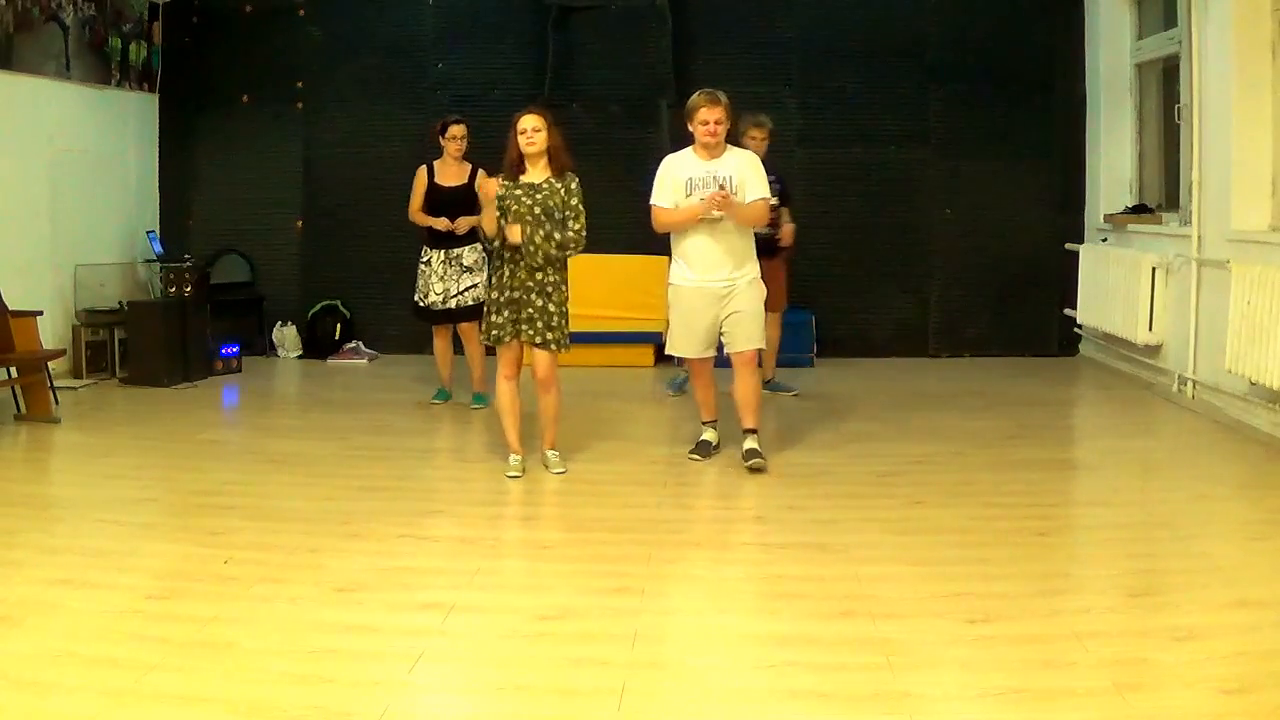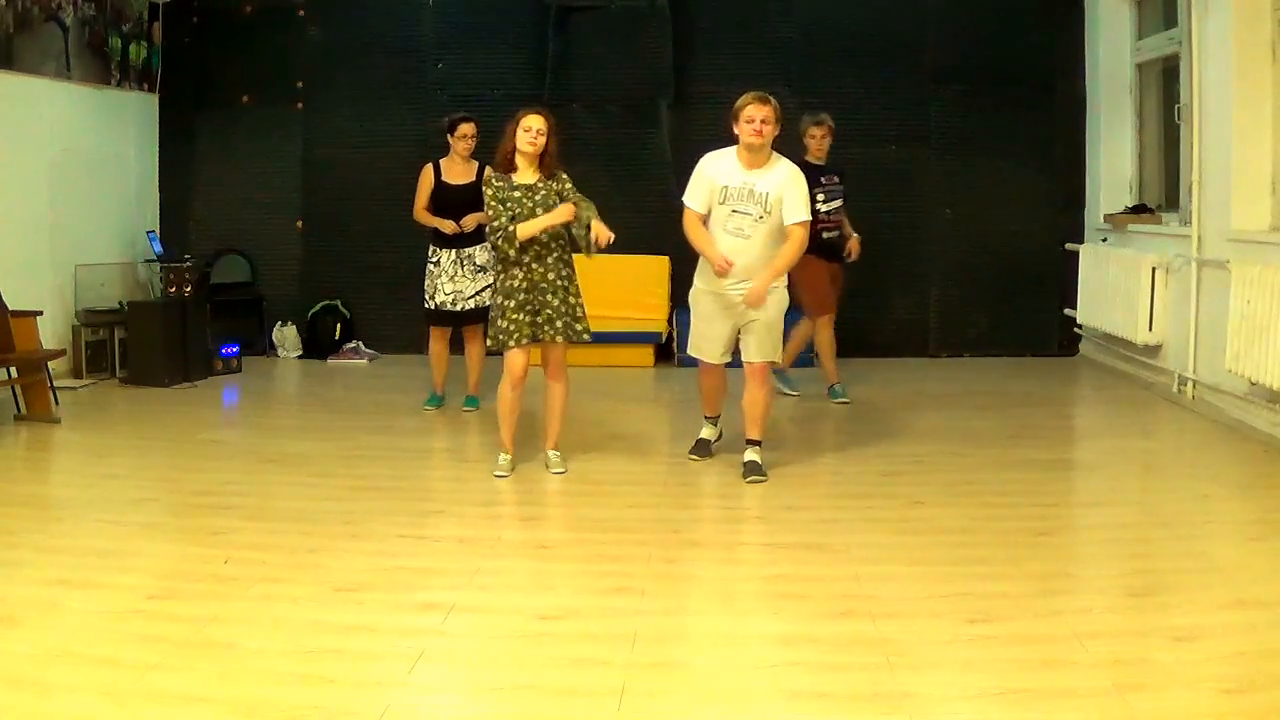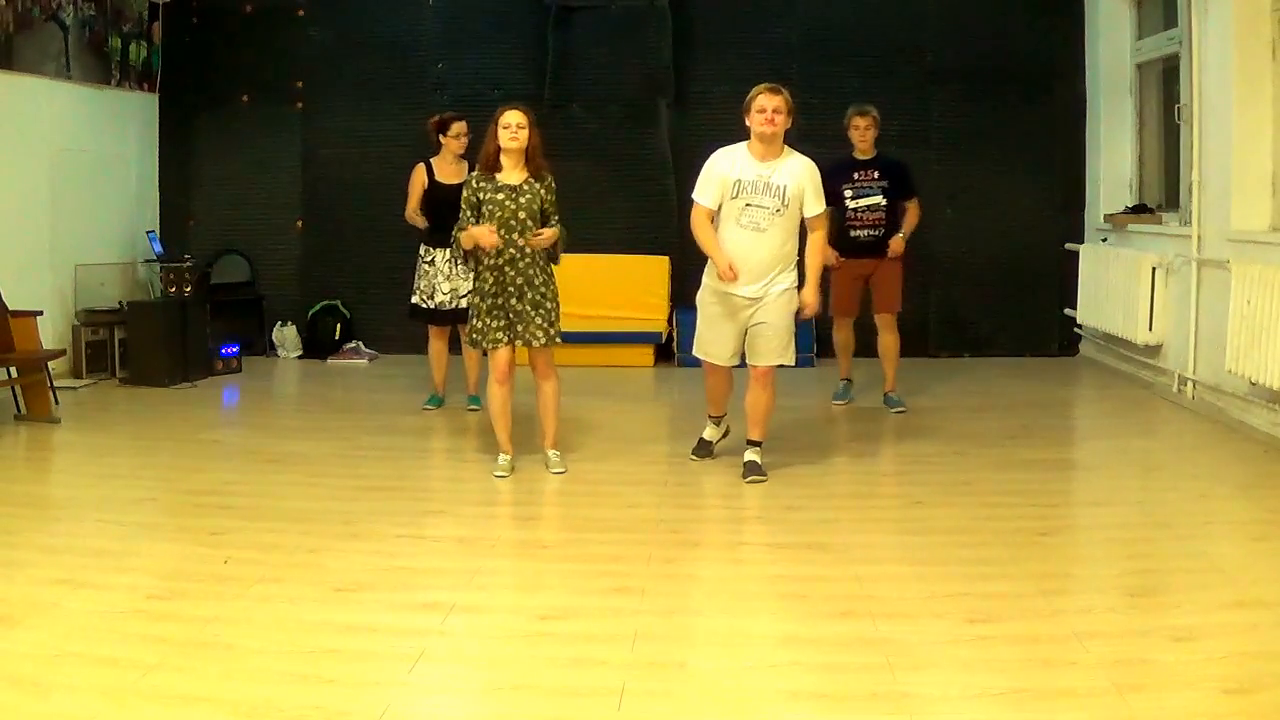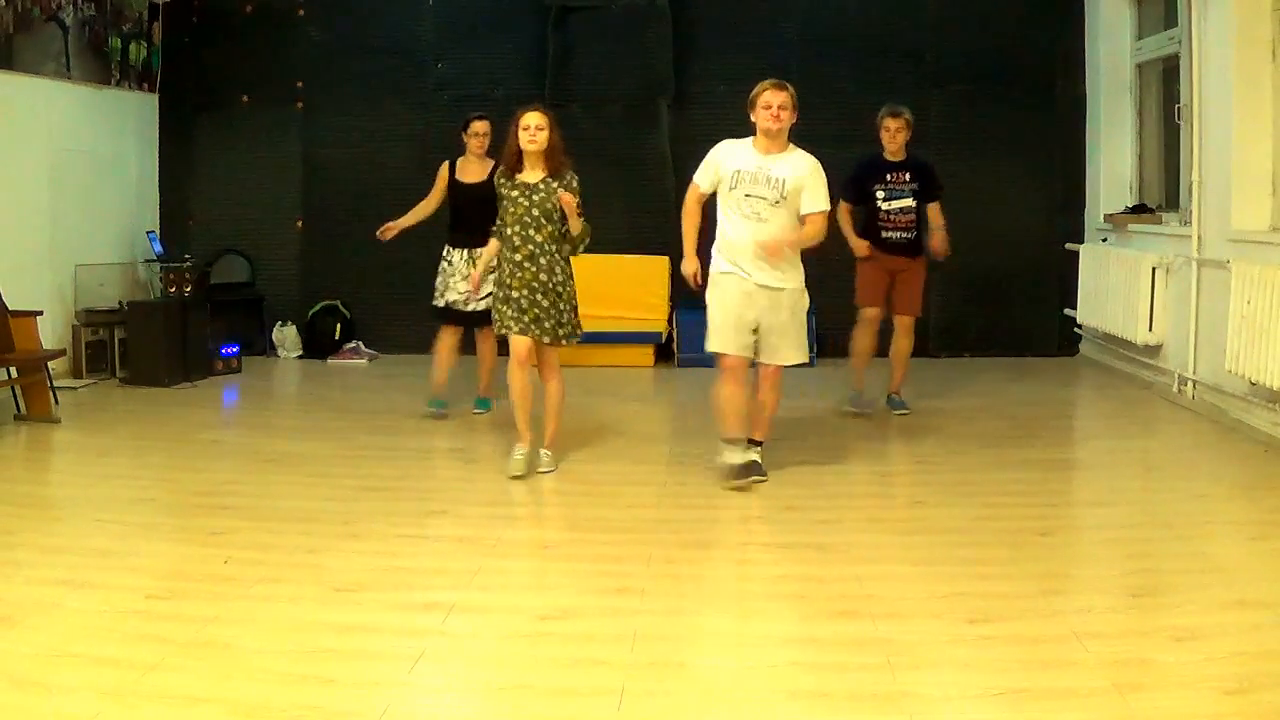
dt=0.7s
person 1, frame 1
left shoulder: (747, 161)
right shoulder: (673, 164)
left elbow: (762, 216)
right elbow: (660, 222)
left wrist: (732, 208)
right wrist: (700, 209)
left hip: (741, 281)
right hip: (690, 283)
left knee: (746, 358)
right knee: (699, 362)
left ankle: (750, 438)
right ankle: (709, 430)
person 1, frame 2
left shoulder: (789, 175)
right shoulder: (711, 164)
left elbow: (797, 237)
right elbow: (691, 219)
left wrist: (766, 282)
right wrist: (712, 256)
left hip: (764, 289)
right hip: (713, 286)
left knee: (758, 368)
right knee: (710, 362)
left ankle: (753, 450)
right ankle: (710, 425)
person 1, frame 3
left shoulder: (804, 169)
right shoulder: (722, 161)
left elbow: (817, 229)
right elbow: (699, 218)
left wrist: (812, 285)
right wrist: (719, 259)
left hip: (776, 291)
right hip: (723, 287)
left knee: (763, 372)
right knee: (715, 364)
left ankle: (753, 451)
right ankle: (715, 425)
person 1, frame 4
left shoulder: (806, 166)
right shoulder: (726, 152)
left elbow: (818, 227)
right elbow: (694, 198)
left wrist: (787, 242)
right wrist: (689, 253)
left hip: (783, 285)
right hip: (729, 276)
left knee: (771, 368)
right knee: (733, 363)
left ankle: (754, 449)
right ankle: (732, 448)
person 2, frame 1
left shoulder: (567, 182)
right shoulder: (506, 182)
left elbow: (576, 238)
right elbow: (492, 233)
left wrist: (527, 237)
right wrist: (488, 204)
left hip: (547, 285)
right hip: (508, 284)
left knee: (544, 372)
right knee: (507, 369)
left ankle: (550, 447)
right ankle: (514, 451)
person 2, frame 2
left shoulder: (557, 179)
right shoulder: (496, 181)
left elbow: (581, 206)
right elbow: (500, 235)
left wrist: (598, 226)
right wrist: (549, 220)
left hip: (557, 282)
right hip: (515, 284)
left knee: (555, 367)
right knee: (515, 370)
left ankle: (551, 447)
right ankle: (506, 450)
person 2, frame 3
left shoulder: (543, 180)
right shoulder: (478, 181)
left elbow: (554, 226)
right elbow: (460, 237)
left wrist: (551, 235)
right wrist: (475, 235)
left hip: (535, 283)
right hip: (493, 285)
left knee: (543, 366)
right knee: (500, 368)
left ankle: (551, 446)
right ankle: (504, 451)
person 2, frame 4
left shoulder: (565, 180)
right shoulder: (506, 178)
left elbow: (577, 240)
left wrist: (572, 212)
right wrist: (481, 266)
left hip: (553, 279)
right hip: (514, 279)
left knee: (548, 362)
right knee: (520, 354)
left ankle: (549, 443)
right ankle: (523, 442)
person 3, frame 1
left shoulder: (477, 174)
right shoulder: (425, 172)
right elbow: (413, 212)
left wrist: (472, 220)
right wrist: (433, 221)
left hip: (468, 255)
right hip: (435, 255)
left knee: (467, 325)
right knee: (440, 326)
left ankle: (478, 389)
right ankle: (445, 386)
person 3, frame 2
left shoulder: (485, 172)
right shoulder: (431, 170)
right elbow: (418, 211)
left wrist: (480, 217)
right wrist: (439, 222)
left hip: (476, 255)
right hip: (441, 255)
left knee: (473, 327)
right knee: (438, 327)
left ankle: (472, 392)
right ankle: (437, 390)
person 3, frame 3
right shoulder: (423, 170)
right elbow: (411, 211)
right wrist: (415, 218)
left hip: (467, 254)
right hip: (435, 255)
left knee: (469, 325)
right knee: (437, 327)
left ankle: (473, 392)
right ankle: (438, 391)
person 3, frame 4
left shoulder: (499, 171)
right shoulder: (448, 167)
right elbow: (431, 204)
right wrist: (400, 223)
right hip: (455, 254)
left knee: (485, 326)
right knee: (452, 324)
left ankle: (484, 393)
right ankle: (438, 392)
person 4, frame 1
left shoulder: (774, 173)
left elbow: (783, 211)
left wrist: (788, 226)
left hip: (772, 254)
left knee: (774, 314)
left ankle: (769, 378)
right ankle: (684, 372)
person 4, frame 2
left shoulder: (837, 174)
left wrist: (852, 235)
left hip: (837, 256)
right hip: (810, 256)
left knee: (818, 319)
right knee: (823, 318)
left ankle: (781, 367)
right ankle: (833, 382)
person 4, frame 3
left shoulder: (894, 167)
right shoulder: (835, 170)
left elbow: (913, 207)
left wrist: (902, 235)
left hip: (885, 257)
right hip: (846, 258)
left knee: (886, 321)
right knee: (842, 320)
left ankle: (890, 390)
right ankle: (844, 379)
person 4, frame 4
left shoulder: (923, 170)
right shoulder: (865, 168)
left elbow: (934, 211)
right elbow: (843, 209)
left wrist: (939, 233)
right wrist: (853, 238)
left hip: (911, 258)
right hip: (875, 254)
left knee: (905, 323)
right knee: (869, 317)
left ankle: (894, 391)
right ankle: (857, 388)
